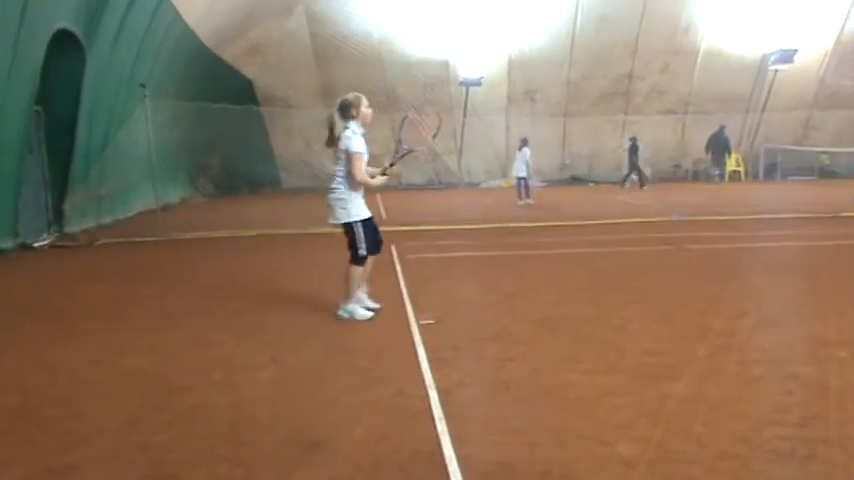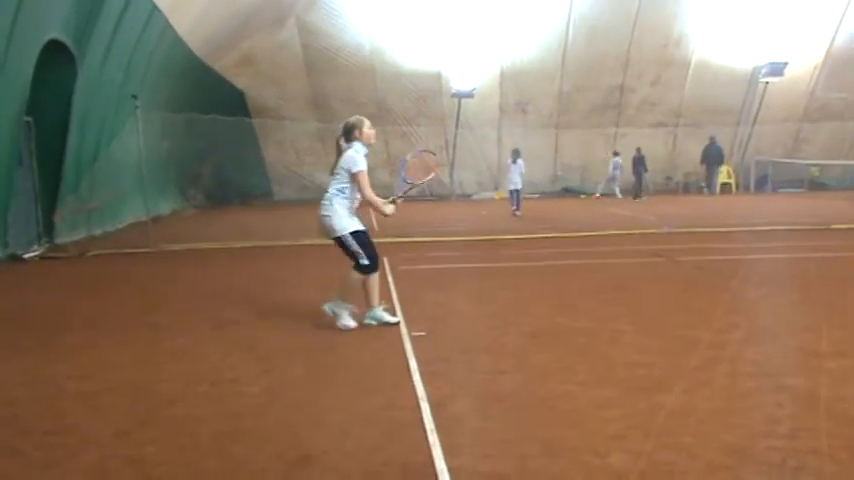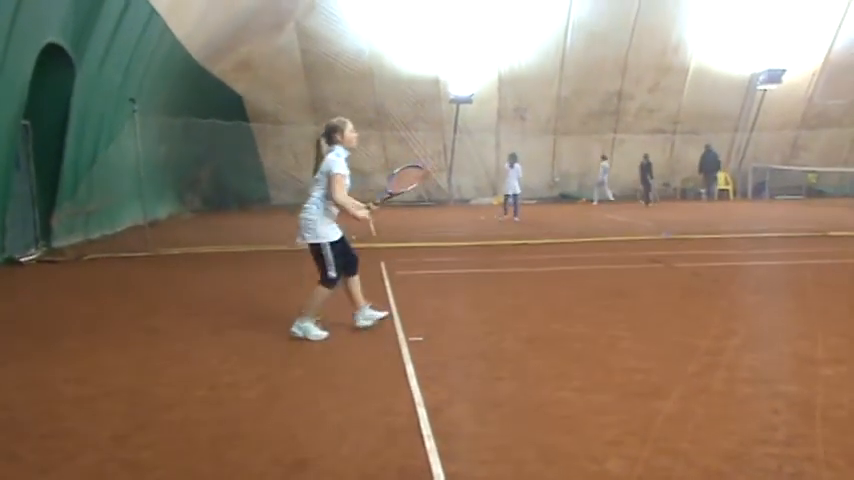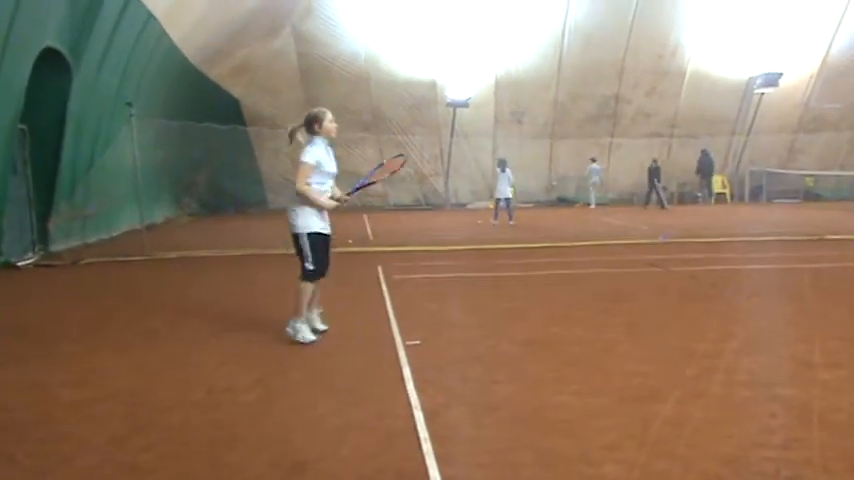
dt=0.3s
person 1, frame 1
left shoulder: (351, 135)
right shoulder: (354, 138)
right elbow: (359, 178)
left wrist: (378, 172)
right wrist: (378, 181)
left hip: (351, 200)
right hip: (347, 200)
left knee: (374, 243)
right knee: (361, 252)
left ankle: (358, 292)
right ankle: (348, 305)
person 1, frame 2
left shoulder: (354, 155)
right shoulder: (356, 157)
left elbow: (358, 193)
right elbow: (367, 195)
left wrist: (384, 202)
right wrist: (384, 209)
left hip: (345, 215)
right hip: (336, 215)
left knee: (371, 260)
right knee: (366, 261)
left ankle: (374, 311)
right ankle: (338, 305)
person 1, frame 3
left shoulder: (339, 159)
right shoulder: (334, 161)
left elbow: (342, 195)
right elbow: (336, 198)
left wrist: (362, 206)
right wrist: (356, 213)
left hip: (326, 222)
right hip: (318, 222)
left knee: (350, 264)
right knee: (331, 275)
left ankle: (362, 312)
right ankle: (303, 323)
person 1, frame 4
left shoulder: (327, 152)
right shoulder: (312, 151)
right elbow: (300, 186)
left wrist: (337, 195)
right wrist: (323, 202)
left hip: (320, 216)
right hip: (305, 215)
left knee: (320, 267)
right knee: (311, 268)
left ankle: (311, 313)
right ankle: (298, 322)
